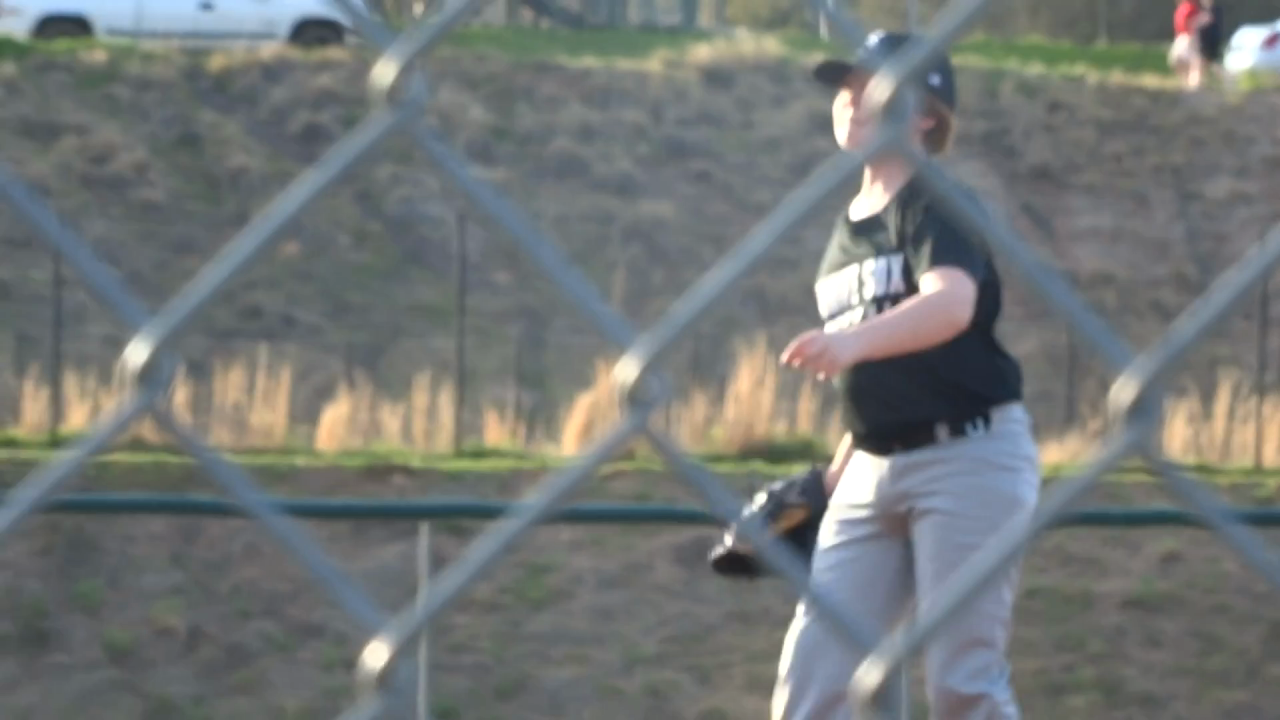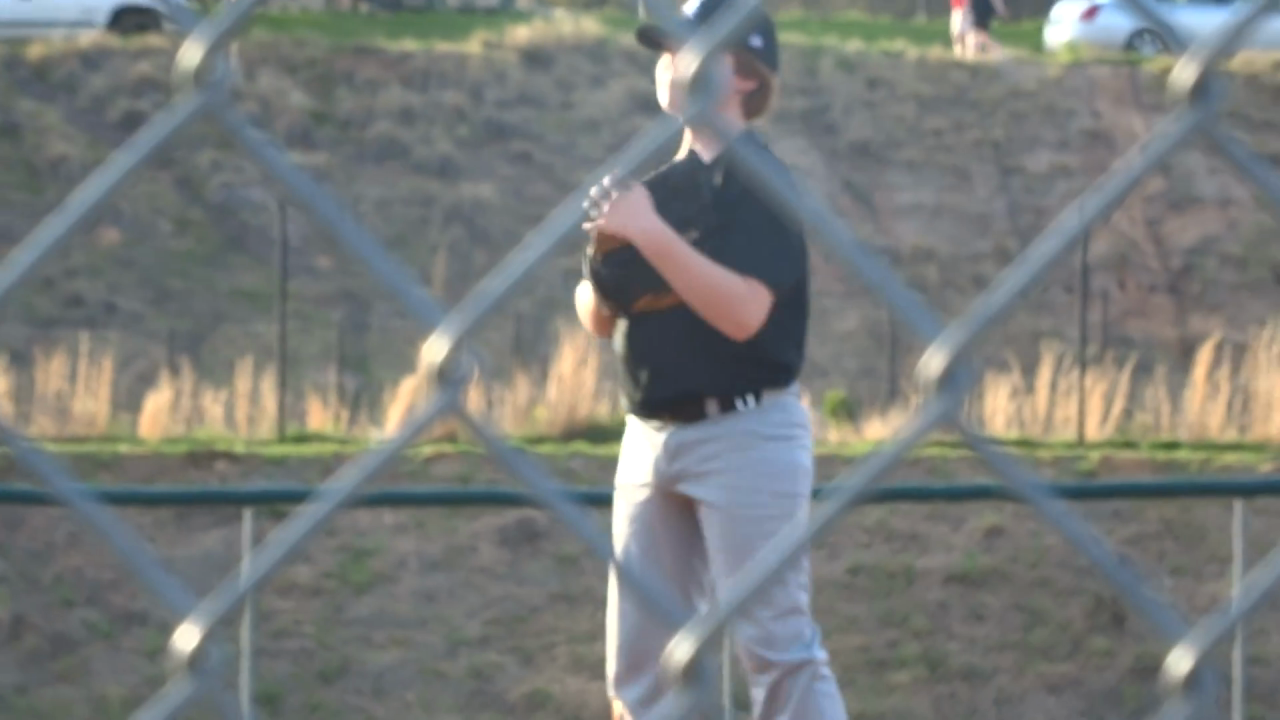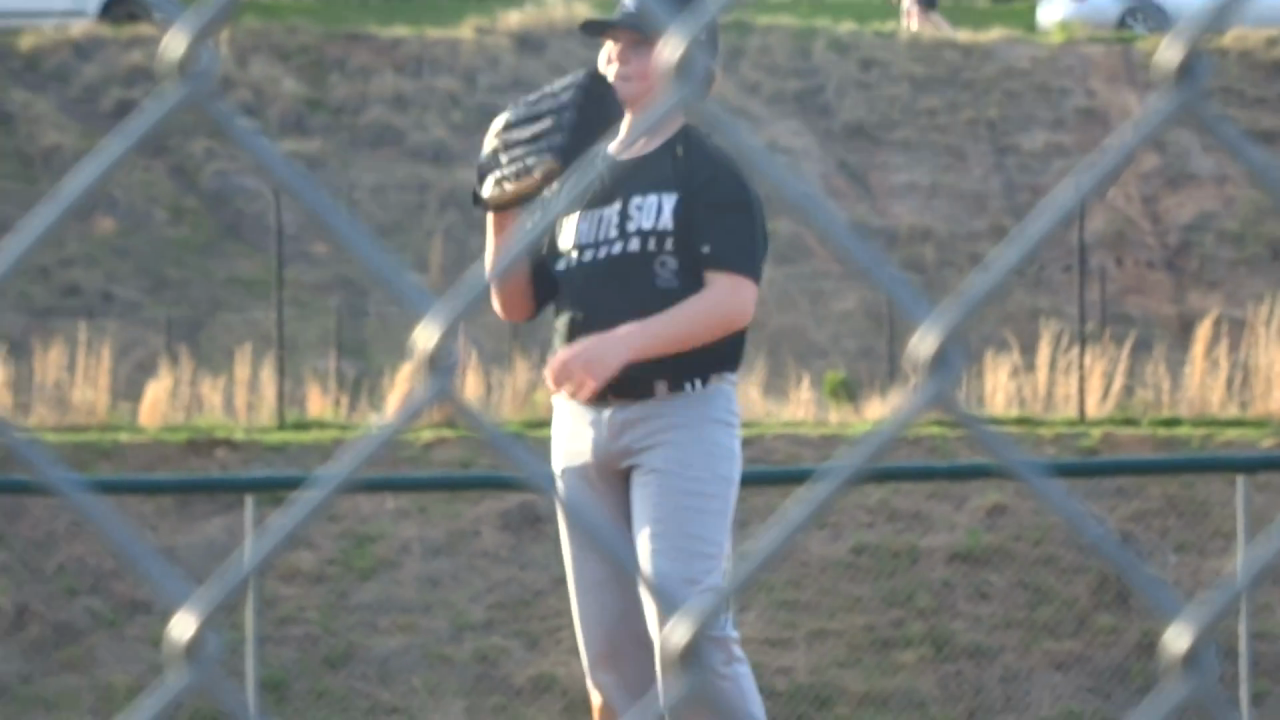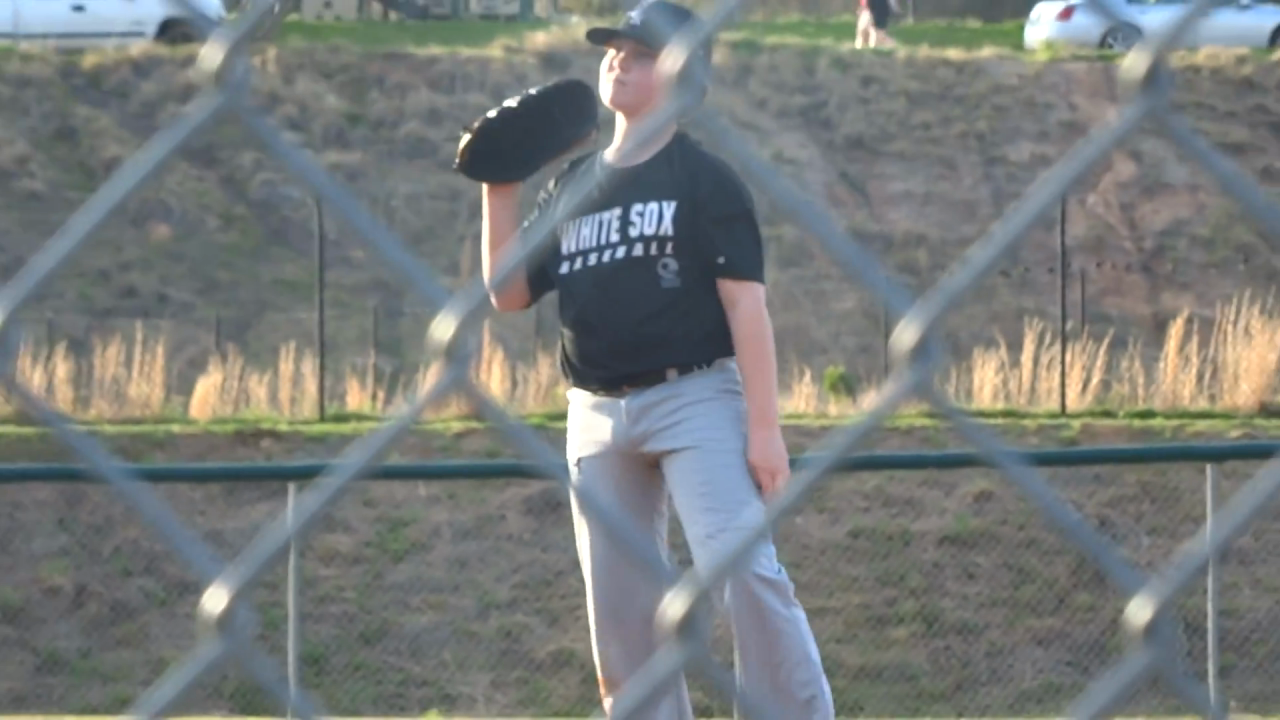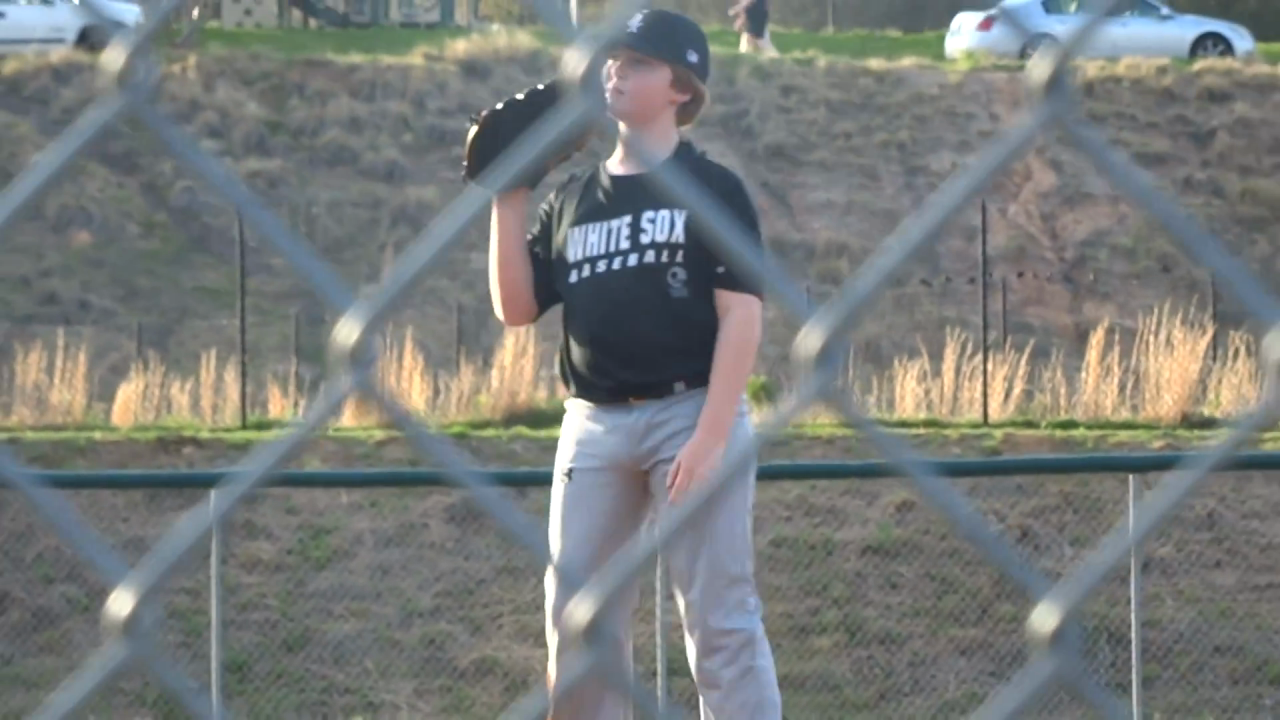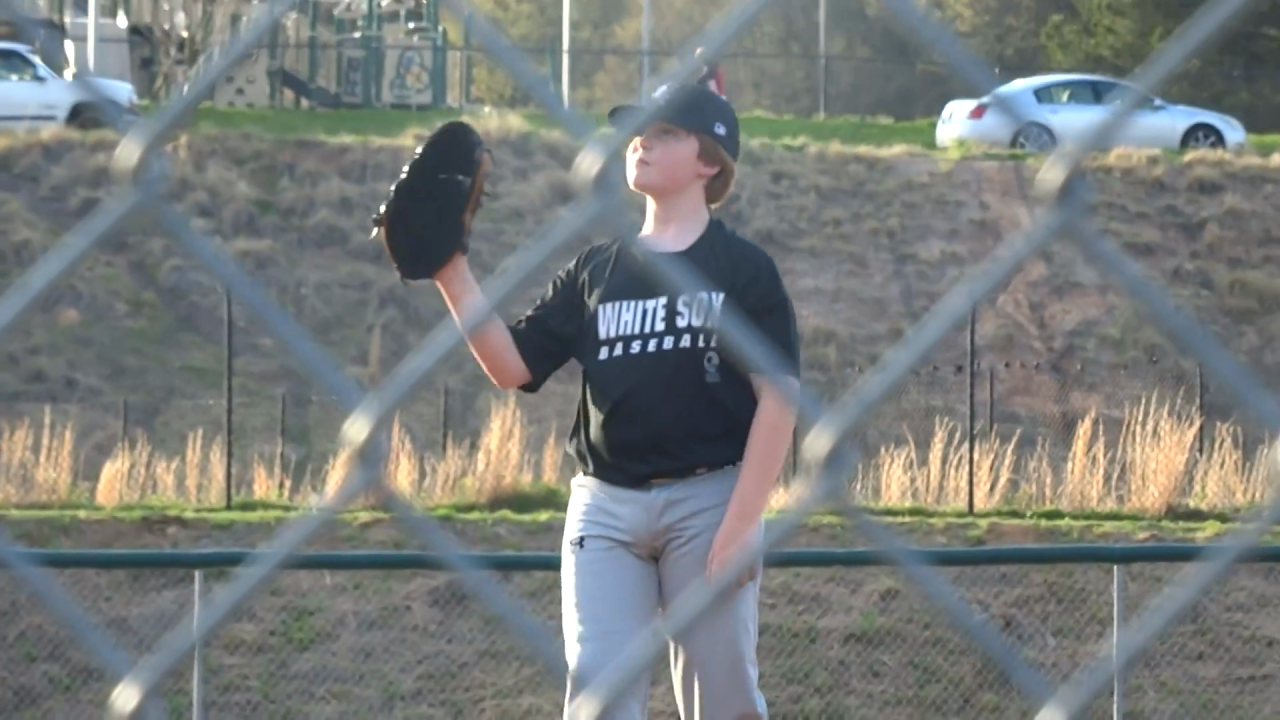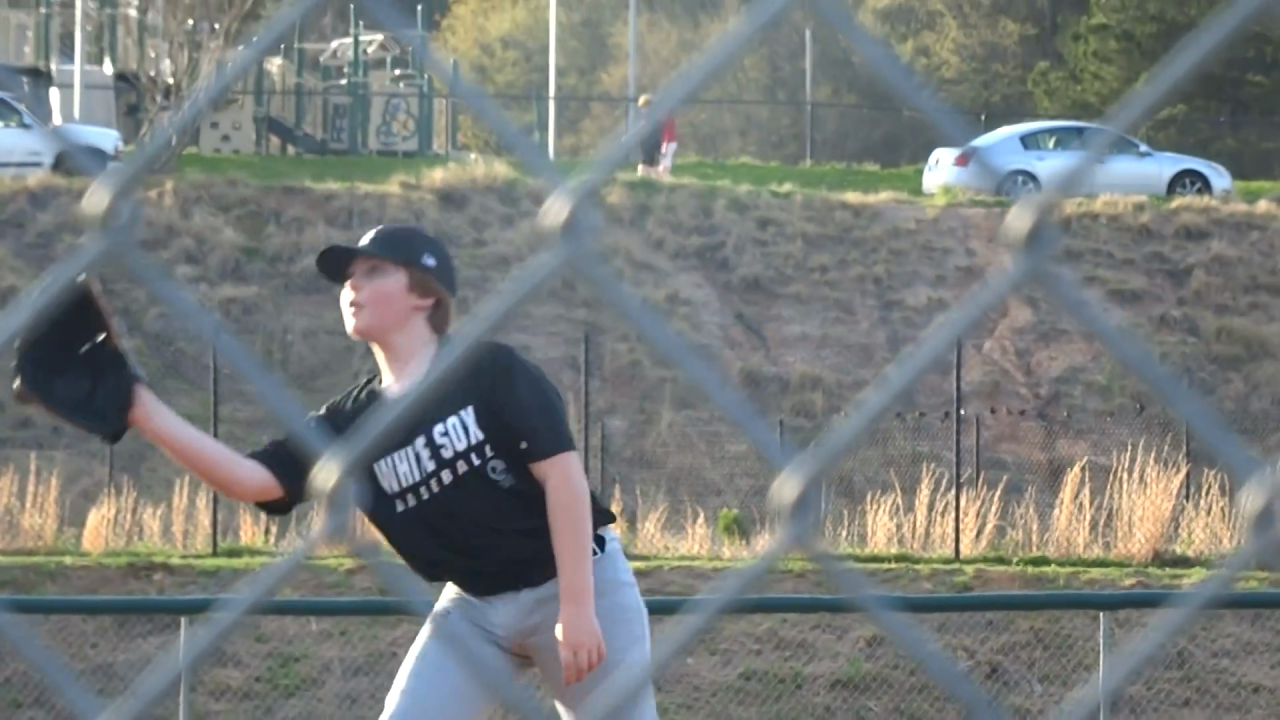
dt=0.5s
person 1, frame 1
left shoulder: (941, 209)
right shoulder: (848, 228)
left elbow: (952, 307)
left wrist: (853, 345)
right wrist: (838, 475)
left hip: (970, 459)
right hip: (874, 469)
right knee: (815, 660)
person 1, frame 2
left shoulder: (755, 181)
right shoulder: (654, 184)
left elbow: (743, 313)
right elbow: (596, 316)
left wrist: (646, 233)
left hip: (747, 432)
right hip: (650, 438)
left knee: (776, 644)
right knee: (643, 650)
person 1, frame 3
left shoulder: (709, 169)
left elbow: (733, 302)
right elbow: (514, 302)
left wrist: (618, 345)
right wrist: (501, 213)
left hip: (682, 417)
right hip: (581, 425)
right knee: (610, 637)
person 1, frame 4
left shoulder: (705, 177)
right shoulder: (571, 181)
left elbow: (745, 302)
right elbow: (510, 293)
left wrist: (765, 427)
right wrist: (499, 192)
left hip: (694, 398)
right hip: (595, 416)
left knee: (744, 574)
right knee: (620, 613)
person 1, frame 5
left shoulder: (712, 187)
right shoulder: (571, 195)
left elbow: (743, 317)
right elbow: (515, 308)
left wrist: (709, 436)
right wrist: (507, 200)
left hip: (694, 418)
right hip: (594, 425)
left knee: (721, 616)
person 1, frame 6
left shoulder: (744, 268)
right shoulder: (594, 269)
left elbow: (777, 398)
right elbow: (512, 369)
left wrist: (741, 526)
right wrist: (452, 271)
left hip: (707, 498)
right hip: (605, 504)
person 1, frame 7
left shoulder: (491, 371)
right shoulder: (352, 420)
left elbow: (564, 475)
right elbow: (254, 480)
left wrist: (577, 607)
right wrist: (137, 405)
left hip: (581, 583)
right hip: (478, 607)
